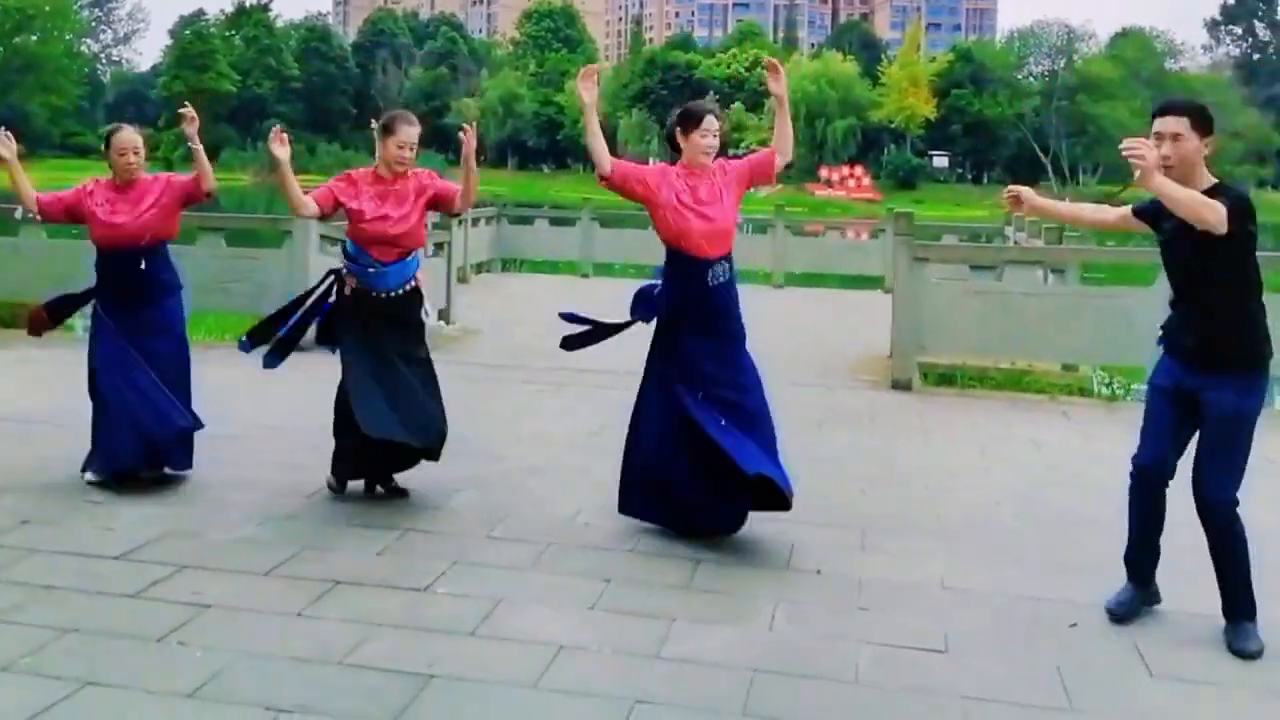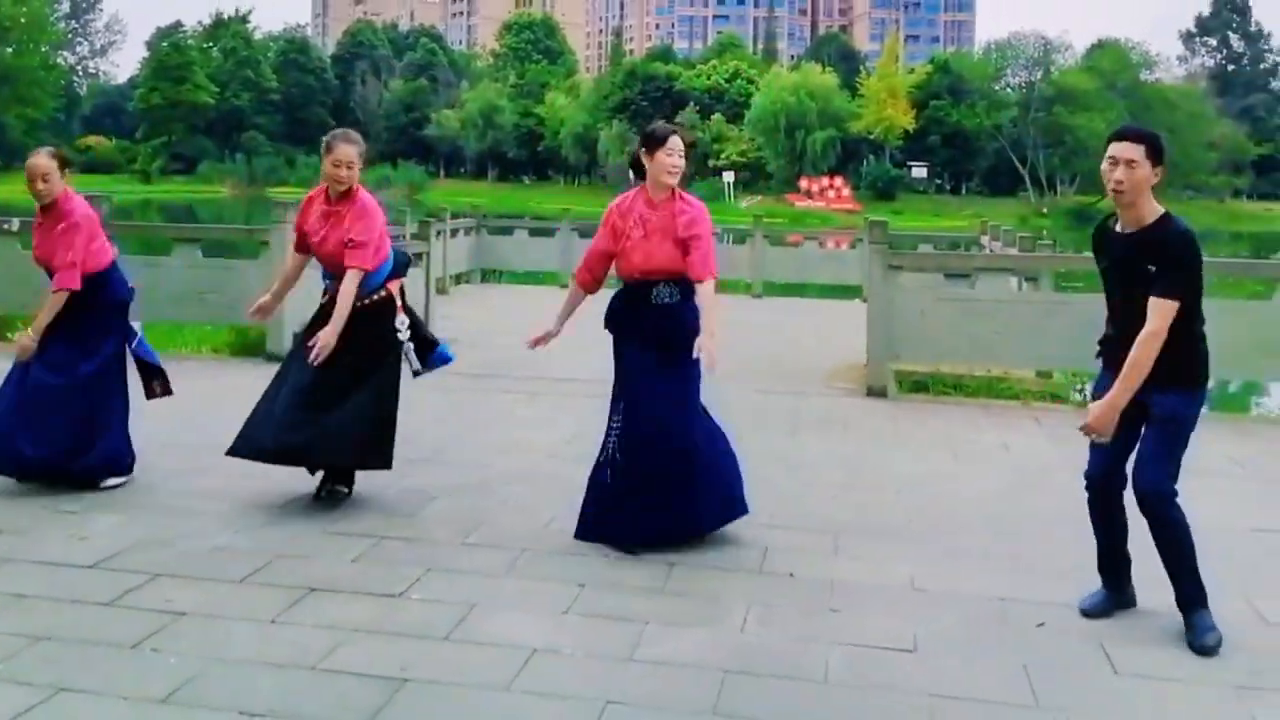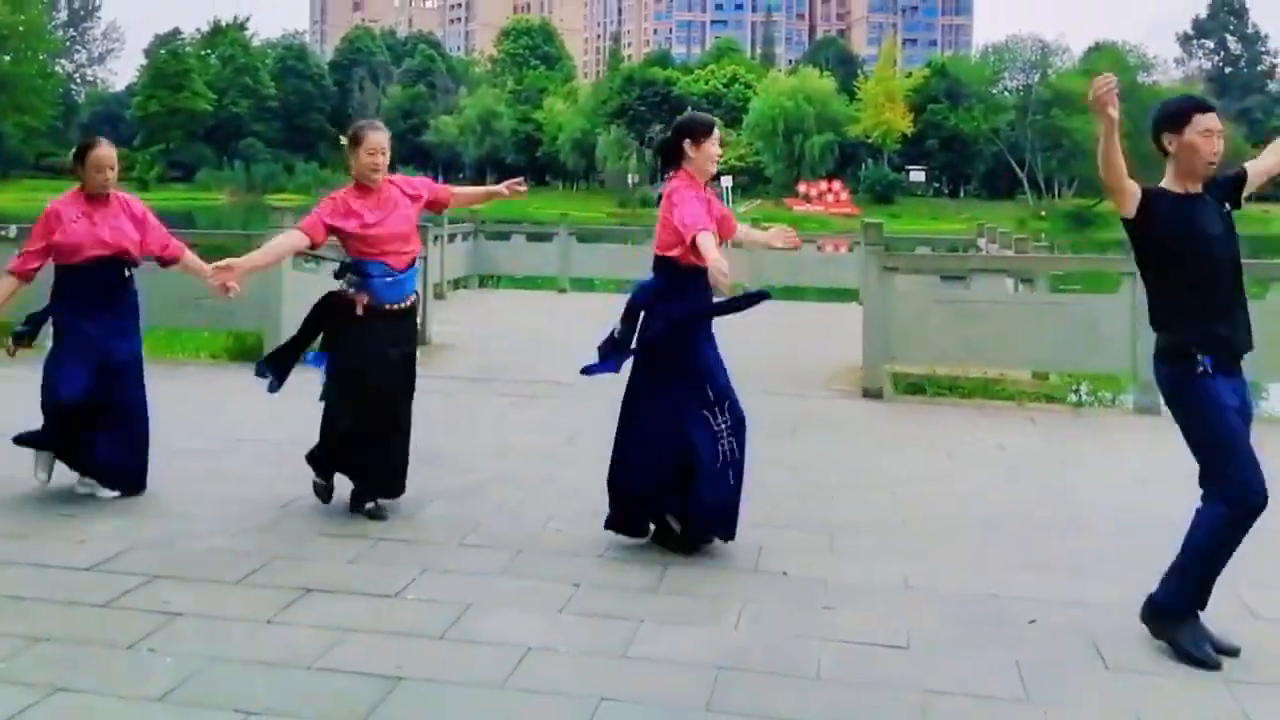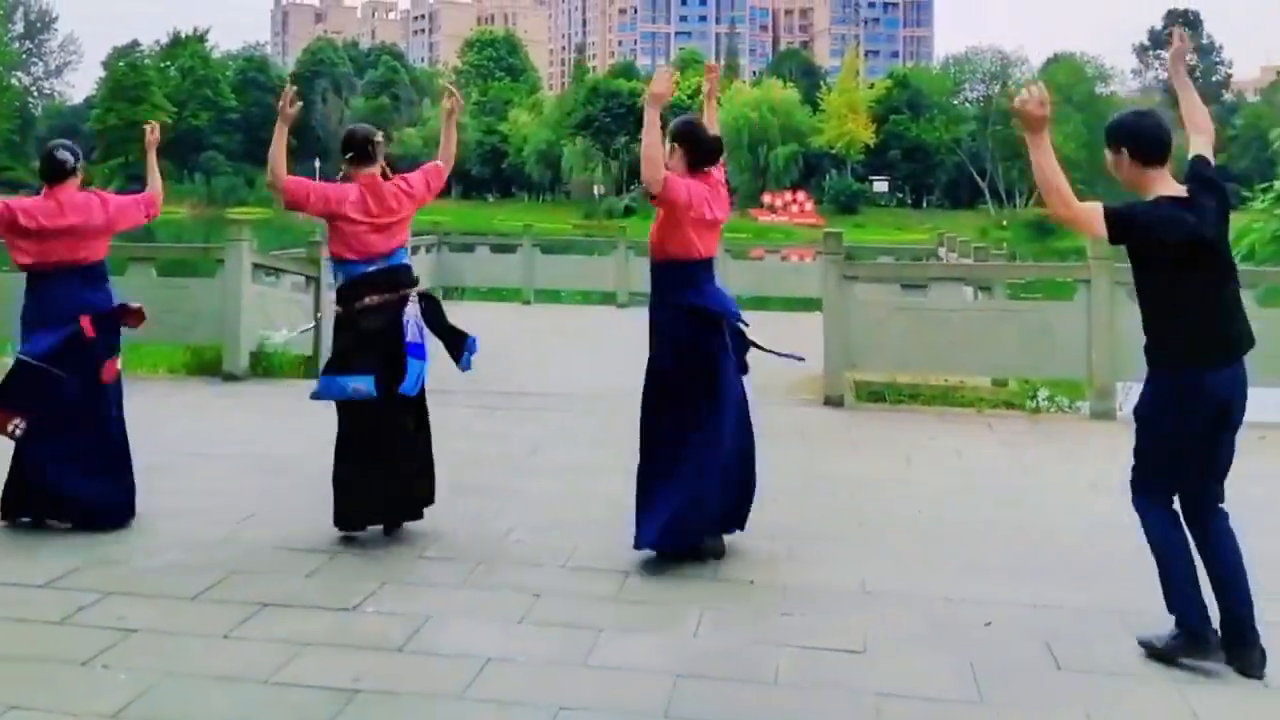
dt=0.5s
person 1, frame 1
left shoulder: (1232, 201)
right shoulder: (1163, 206)
left elbow: (1204, 216)
right elbow: (1109, 217)
left wrist: (1155, 180)
right wrist: (1043, 205)
left hip: (1235, 372)
right hip: (1179, 362)
left knee: (1214, 496)
right knee: (1147, 471)
left ankle: (1241, 615)
right ankle: (1140, 581)
person 1, frame 2
left shoulder: (1177, 241)
right shoulder: (1104, 234)
left elbow: (1155, 331)
left wrist: (1113, 404)
left hip: (1175, 384)
right hip: (1119, 370)
left knee: (1153, 487)
right knee: (1101, 480)
left ankle: (1194, 607)
right ankle: (1116, 584)
person 1, frame 3
left shoulder: (1217, 194)
right shoulder: (1150, 206)
right elbow: (1115, 181)
right wrist: (1108, 122)
left hip: (1223, 369)
right hip: (1192, 368)
left knee: (1226, 493)
left ankle: (1182, 615)
right ankle: (1172, 604)
person 1, frame 4
left shoulder: (1146, 221)
right shoulder: (1208, 192)
left elbow: (1064, 208)
right elbow: (1203, 130)
left wrist: (1036, 133)
right wrist: (1179, 71)
left hip: (1175, 380)
right hip: (1228, 375)
left knee: (1152, 491)
right knee: (1204, 502)
left ankle: (1193, 627)
right ankle: (1242, 637)
person 2, frame 1
left shoulder: (731, 176)
right shoulder: (659, 181)
left elbow: (779, 157)
right elbow: (606, 165)
left wrist: (780, 103)
right wrist: (590, 108)
left hip: (723, 307)
right hip: (683, 309)
left knee: (735, 401)
right knee: (703, 403)
left ankle: (710, 497)
right ankle: (701, 504)
person 2, frame 2
left shoulder: (692, 212)
right shoulder: (621, 210)
left elbow: (704, 275)
right elbow: (589, 273)
left wrist: (707, 331)
right wrist: (558, 324)
left hip: (678, 328)
right hip: (634, 327)
left knee: (680, 417)
right knee: (634, 419)
left ankle: (682, 514)
right ankle: (622, 520)
person 2, frame 3
left shoulder: (695, 190)
right shoulder: (683, 193)
left elbow: (727, 226)
right elbow: (695, 227)
left wrist: (767, 236)
right wrist: (711, 257)
left hip: (679, 311)
right hip: (677, 315)
left knee: (666, 414)
right knee: (713, 415)
left ankle: (657, 514)
right ankle: (679, 514)
person 2, frame 4
left shoulder: (683, 191)
right shoulder: (711, 183)
left elbow: (653, 179)
left wrist: (652, 108)
right wrist: (710, 98)
left hip: (681, 319)
right hip: (708, 315)
left knee: (676, 423)
right knee: (714, 421)
left ankle: (685, 533)
right ankle: (711, 528)
person 3, frame 1
left shoulder: (423, 183)
right shoulder: (352, 183)
left elbow: (464, 203)
right elbow: (306, 208)
left wrist: (468, 159)
right wrist: (284, 166)
left hip: (402, 299)
right hip: (357, 297)
left knee: (407, 382)
right knee: (363, 380)
left ankle: (380, 469)
right ankle: (347, 467)
person 3, frame 2
left shoulder: (365, 210)
right shoulder: (312, 202)
left elbow: (355, 273)
right elbow: (300, 255)
left wrist: (334, 329)
right wrist: (274, 297)
left hip: (376, 307)
right hip: (337, 301)
left knee: (362, 394)
right knee: (312, 385)
left ankle: (341, 474)
right ankle: (330, 470)
person 3, frame 3
left shoulder: (407, 188)
right shoulder: (339, 204)
left elbow: (449, 196)
right elbow: (296, 238)
left wrist: (494, 192)
right wrist: (245, 264)
left hip: (400, 311)
right hip: (361, 314)
left knee: (391, 401)
right knee: (356, 397)
left ankle: (368, 487)
right ankle: (326, 465)
person 3, frame 4
left shoulder: (335, 197)
right shoulder: (405, 191)
left elbow: (278, 180)
right elbow: (443, 164)
left wrist: (283, 123)
right wrist: (450, 118)
left hip: (356, 313)
right hip: (400, 309)
left knee: (362, 412)
right knee: (401, 407)
left ankle: (359, 512)
right ankle: (399, 509)
person 4, frame 1
left shoulder: (164, 187)
right shoulder: (91, 194)
left elbow: (207, 187)
right elbow: (40, 205)
left wrist: (194, 141)
left hip: (158, 293)
right hip: (112, 295)
left knee: (165, 373)
right knee: (113, 375)
left ankle: (161, 454)
right ankle: (113, 456)
person 4, frame 2
left shoulder: (75, 217)
right shoulder: (45, 211)
left elbow: (66, 283)
left wrist: (35, 332)
left hip: (103, 303)
right hip: (73, 305)
left knee: (96, 385)
right knee: (42, 378)
left ankle: (114, 465)
right ankle: (44, 461)
person 4, frame 3
left shoulder: (131, 208)
right shoulder: (58, 210)
left elbow: (169, 247)
left wrist: (210, 273)
left hip: (119, 312)
right hip: (74, 312)
left knee: (121, 393)
right knee: (70, 389)
left ankle: (102, 472)
right ankle: (54, 444)
person 4, frame 4
right shoulder: (101, 206)
right elbow: (151, 203)
right wrist: (151, 154)
left hip: (43, 313)
right hip: (91, 316)
left knee: (43, 409)
right knee: (92, 409)
left ankle: (39, 504)
right ankle: (94, 507)
